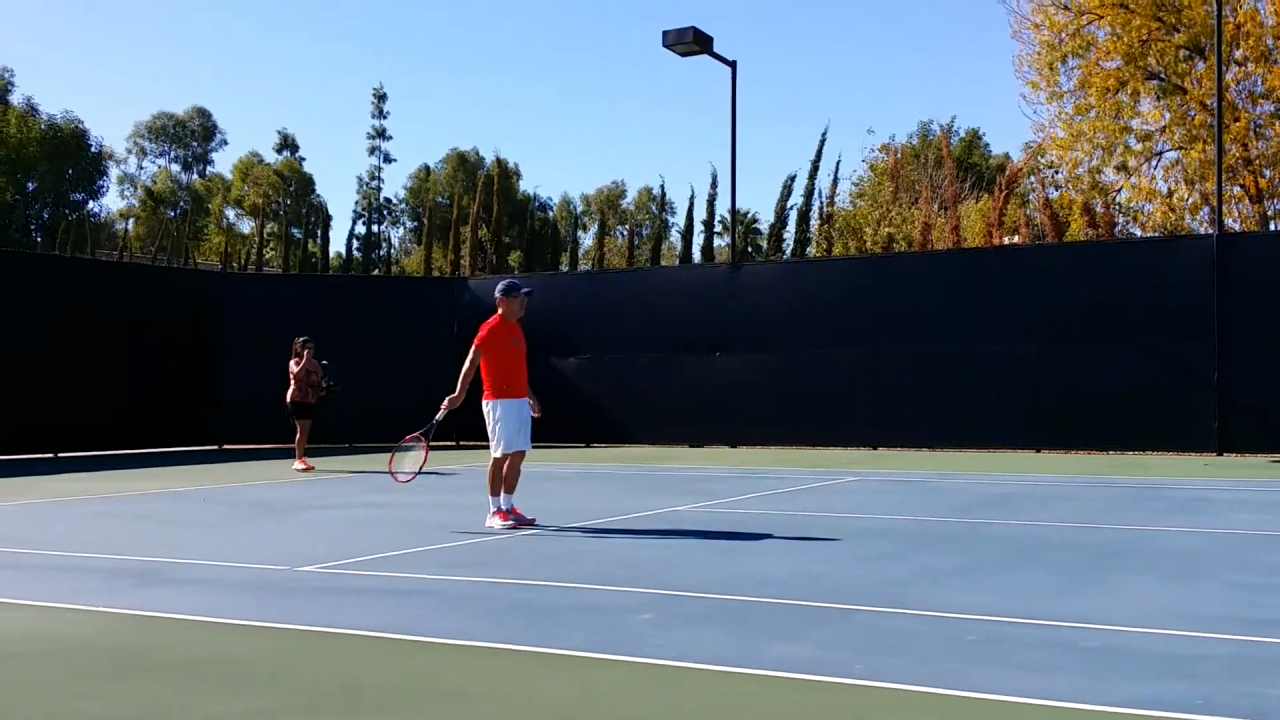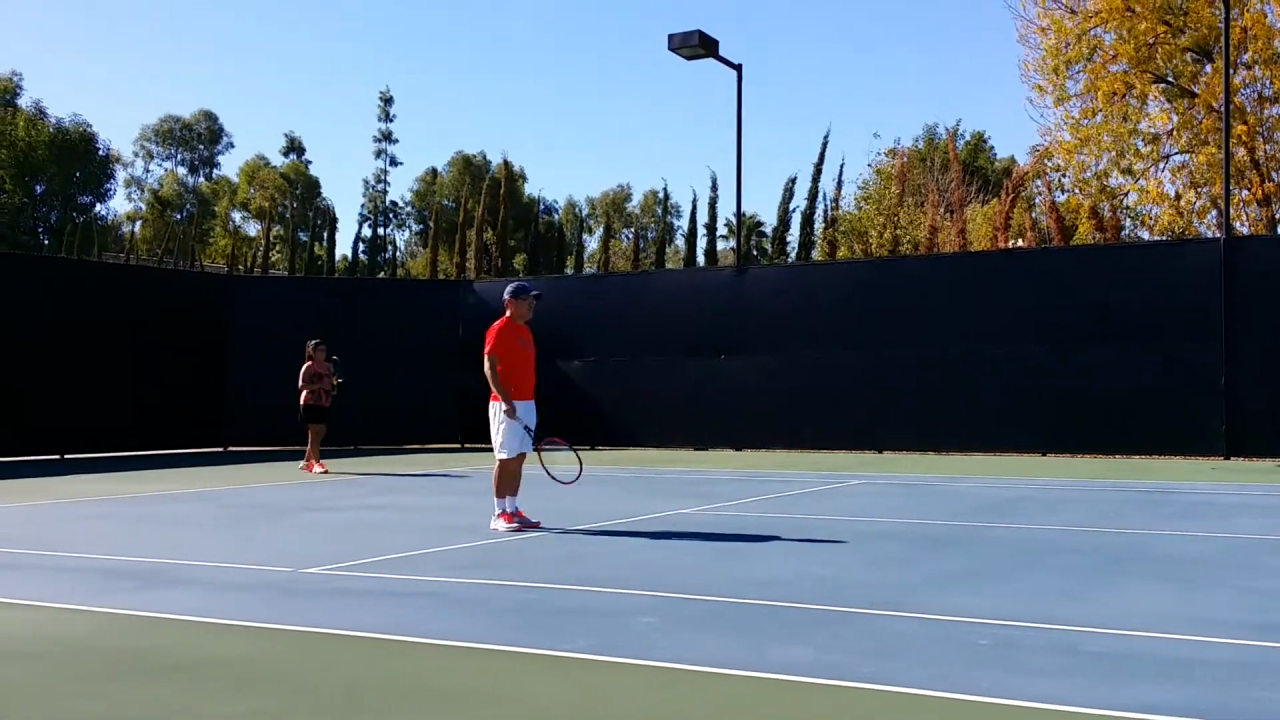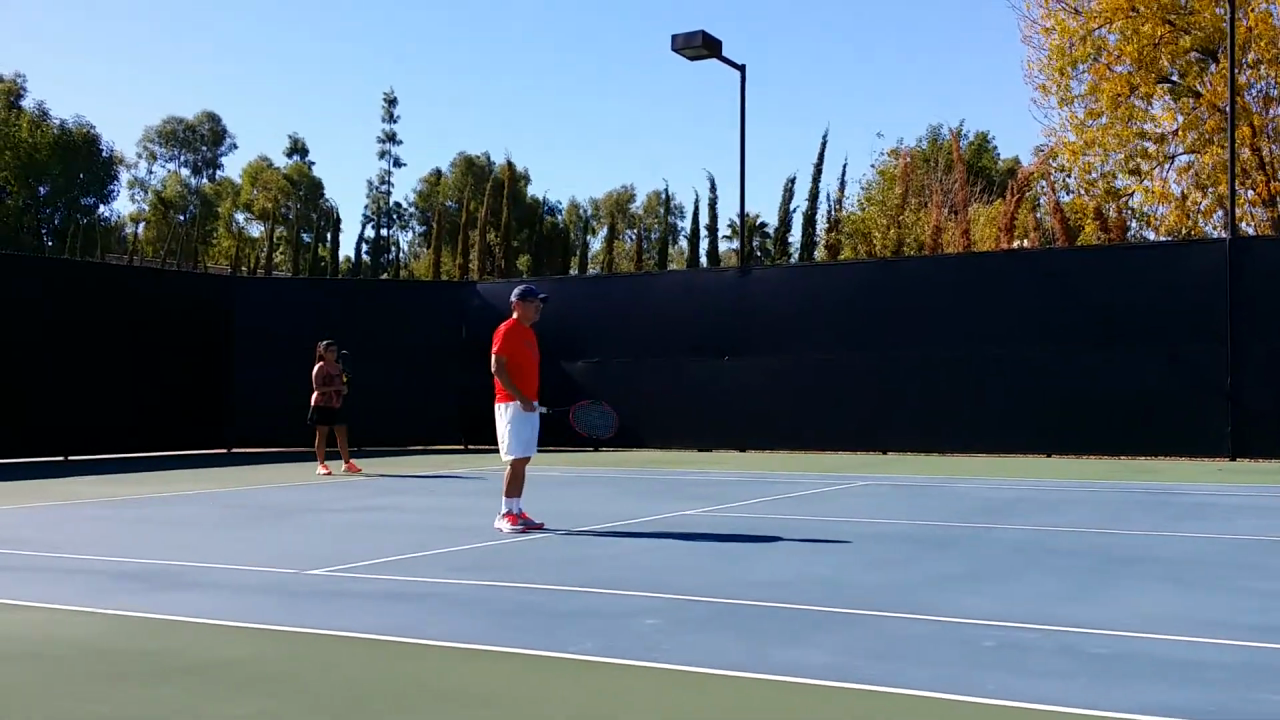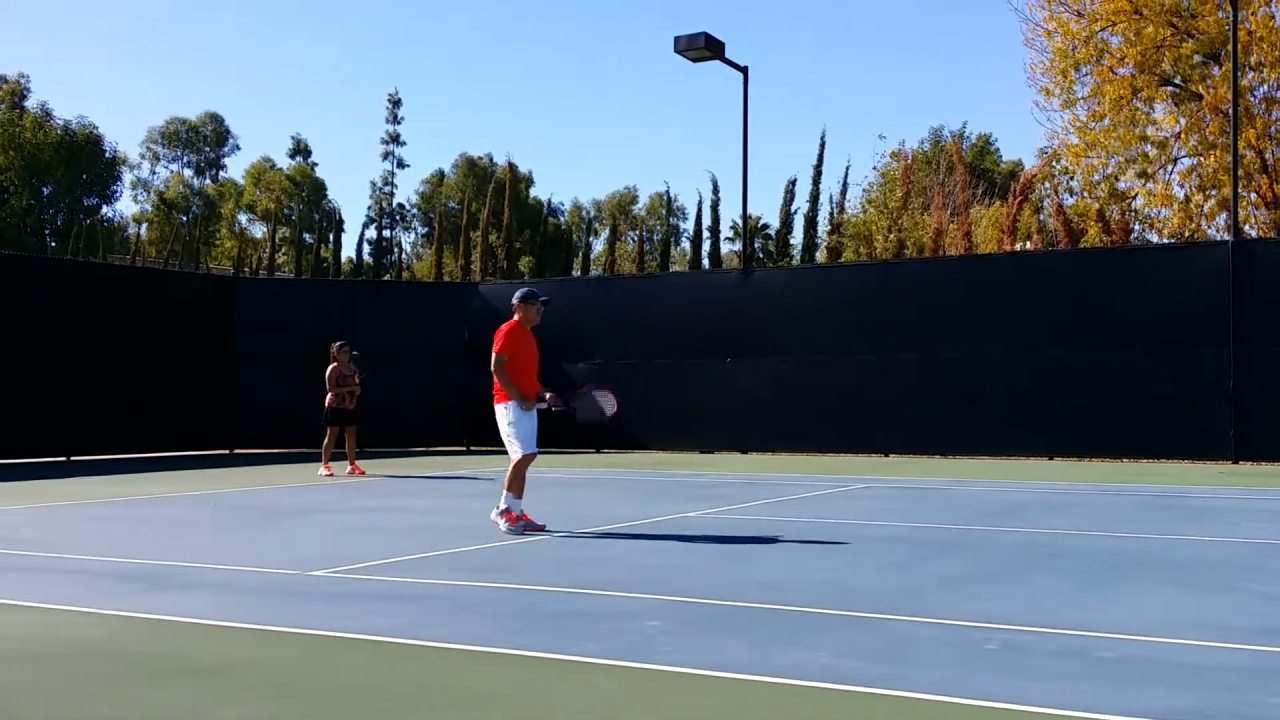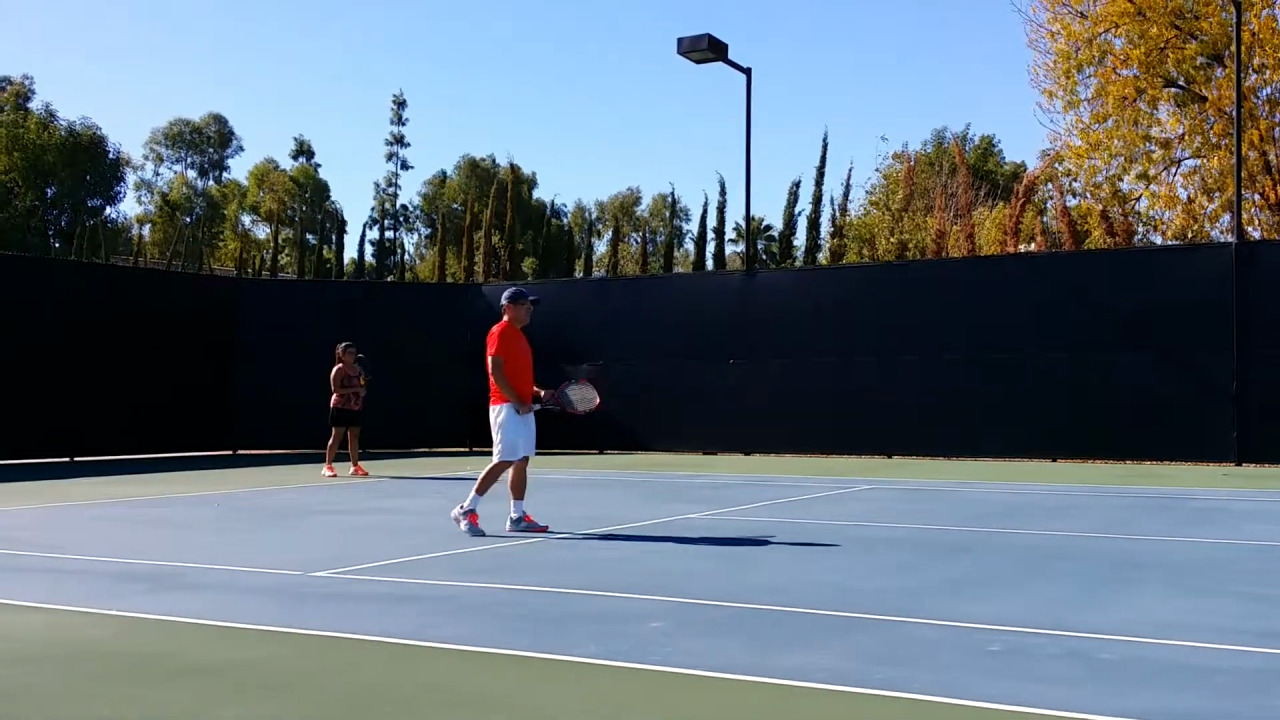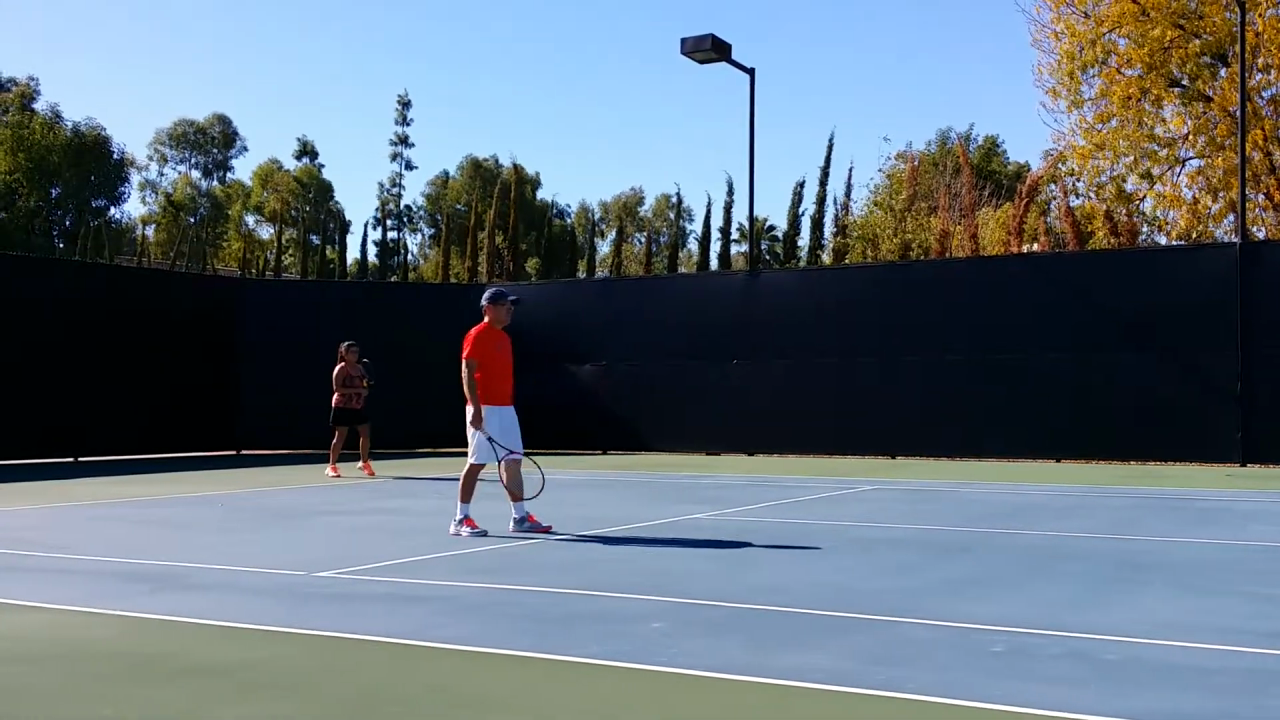
dt=0.4s
person 1, frame 1
left shoulder: (515, 327)
right shoulder: (492, 327)
right elbow: (471, 360)
left wrist: (530, 396)
right wrist: (459, 393)
left hip: (519, 401)
right hip: (500, 401)
left knee: (518, 455)
right knee: (502, 455)
left ankle: (508, 508)
right ankle: (495, 512)
person 1, frame 2
left shoulder: (525, 331)
right shoulder: (499, 330)
right elbow: (489, 367)
right wrist: (506, 401)
left hip: (527, 403)
right hip: (508, 405)
left knee: (519, 458)
right knee: (506, 458)
left ankle: (512, 511)
right ankle: (499, 515)
person 1, frame 3
left shoulder: (529, 333)
right shoulder: (507, 330)
right elbow: (497, 368)
right wrist: (521, 399)
left hip: (528, 405)
right hip: (512, 405)
left knee: (522, 460)
right knee: (518, 459)
left ankle: (516, 512)
right ankle: (505, 515)
person 1, frame 4
left shoulder: (528, 335)
right shoulder: (508, 331)
right elbow: (497, 367)
left wrist: (543, 393)
right wrist: (520, 399)
left hip: (526, 405)
right hip: (510, 404)
left knee: (523, 458)
right knee: (526, 454)
left ankle: (515, 514)
right ankle: (502, 509)
person 1, frame 5
left shoulder: (520, 336)
right shoulder: (500, 332)
right elbow: (495, 371)
left wrist: (539, 392)
right wrist: (518, 401)
left hip: (523, 408)
right hip: (506, 407)
left knee: (521, 461)
right knee: (503, 461)
left ankle: (517, 516)
right ankle: (466, 510)
person 1, frame 6
left shoulder: (504, 338)
right shoulder: (477, 335)
right elbow: (467, 373)
left wrist: (506, 407)
right wrist: (475, 410)
left hip: (506, 409)
right hip: (485, 409)
left knee: (514, 463)
right knee: (476, 463)
left ankle: (520, 518)
right ankle: (460, 520)
